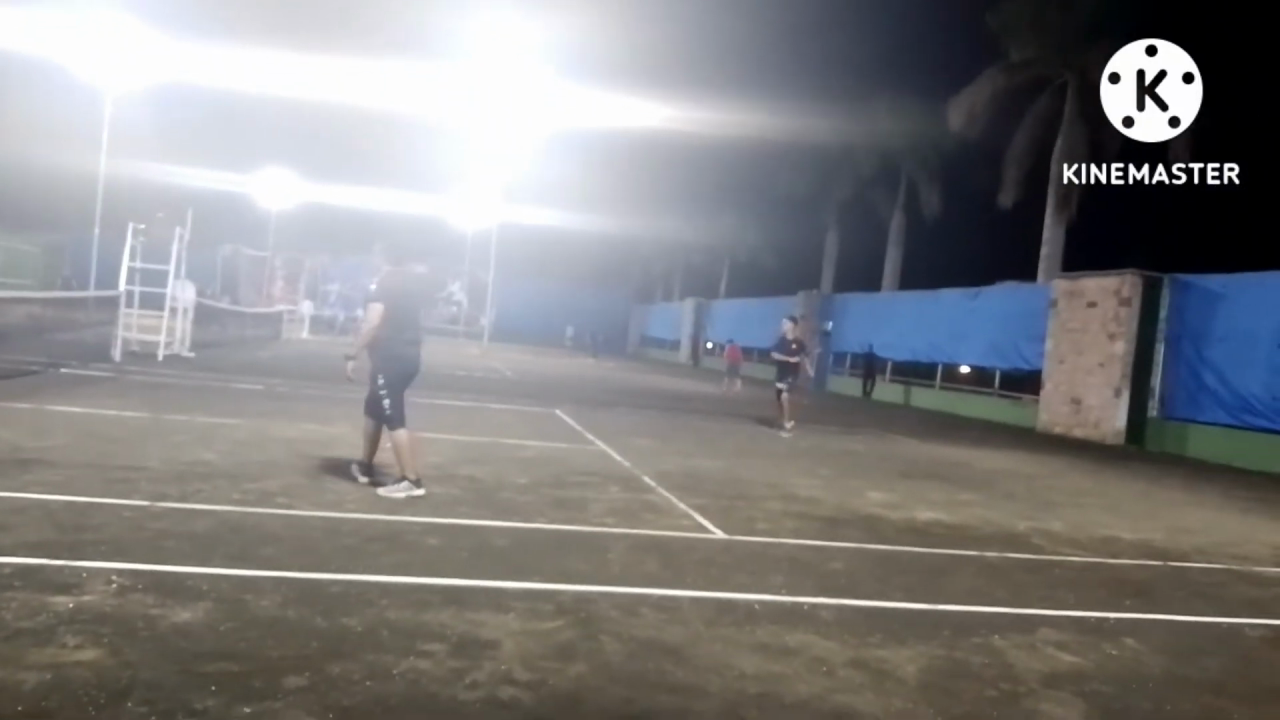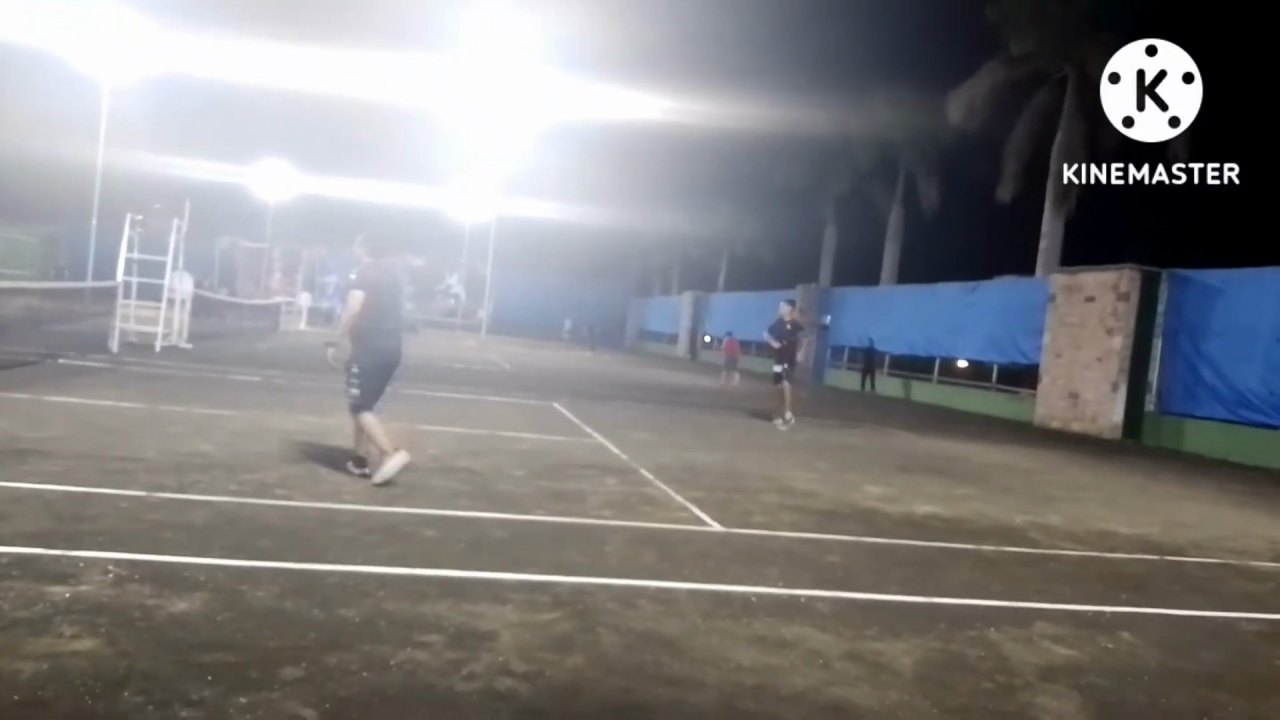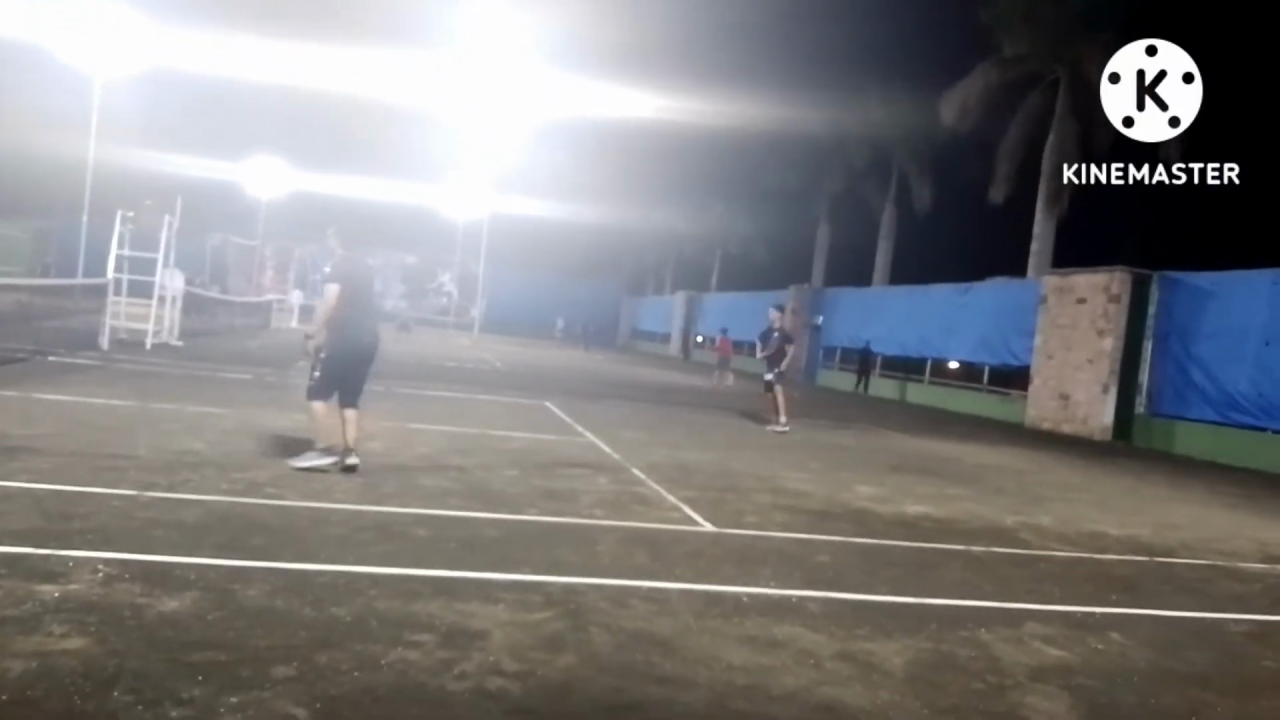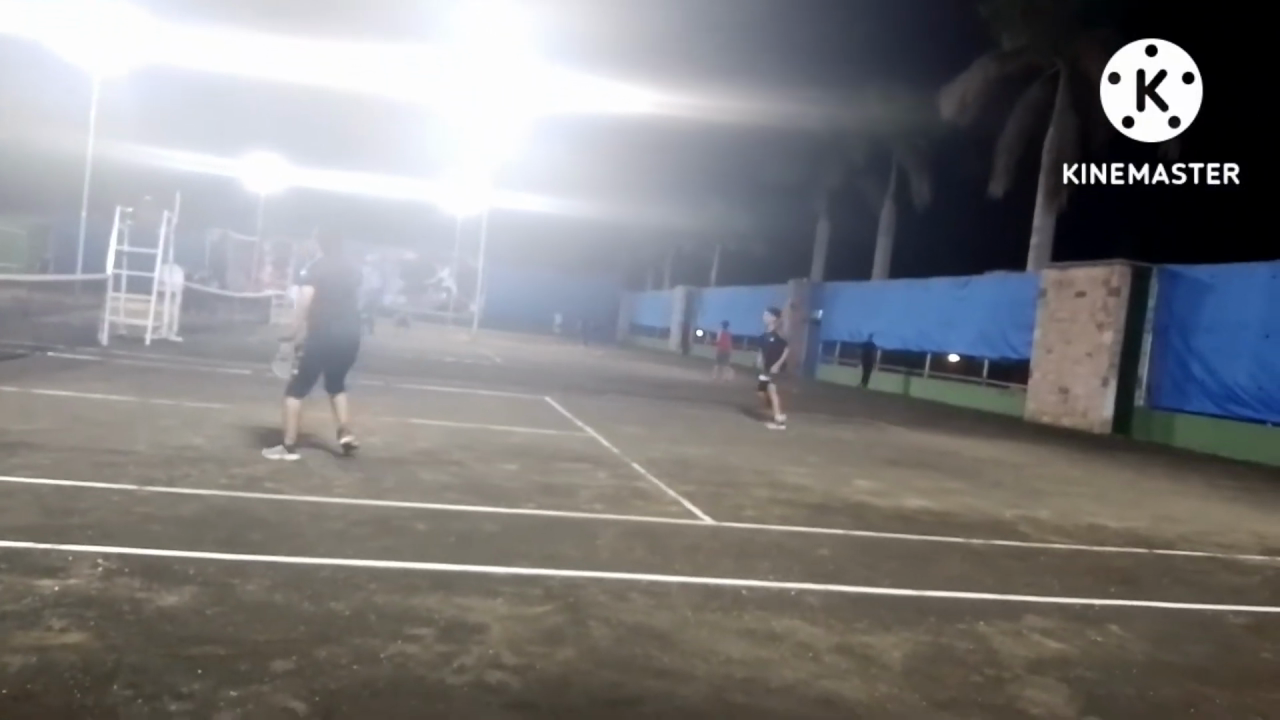
dt=0.2s
person 1, frame 1
left shoulder: (384, 282)
right shoulder: (412, 283)
left elbow: (372, 322)
left wrist: (352, 355)
left hip: (390, 359)
right hip: (408, 356)
left knee: (393, 419)
right knee: (373, 410)
left ankle: (411, 481)
right ankle: (365, 467)
person 1, frame 2
left shoulder: (364, 273)
right shoulder: (391, 276)
left elbow: (352, 309)
left wrist: (335, 343)
left hip: (370, 349)
right hip: (391, 348)
left knee: (359, 408)
right knee: (361, 404)
left ankle: (391, 454)
right ankle: (360, 460)
person 1, frame 3
left shoulder: (338, 266)
right shoulder: (365, 268)
left elbow: (329, 303)
left wrist: (312, 335)
left hip: (344, 339)
right hip: (368, 340)
left knee: (317, 393)
right knee: (349, 399)
left ankle: (321, 451)
right ankle: (349, 452)
person 1, frame 4
left shoulder: (315, 269)
right shoulder: (353, 270)
left elbow: (304, 305)
left wrist: (292, 338)
left hip: (321, 337)
right hip: (350, 337)
left knee: (295, 390)
right knee: (337, 386)
left ankle: (288, 447)
right ankle: (345, 433)
